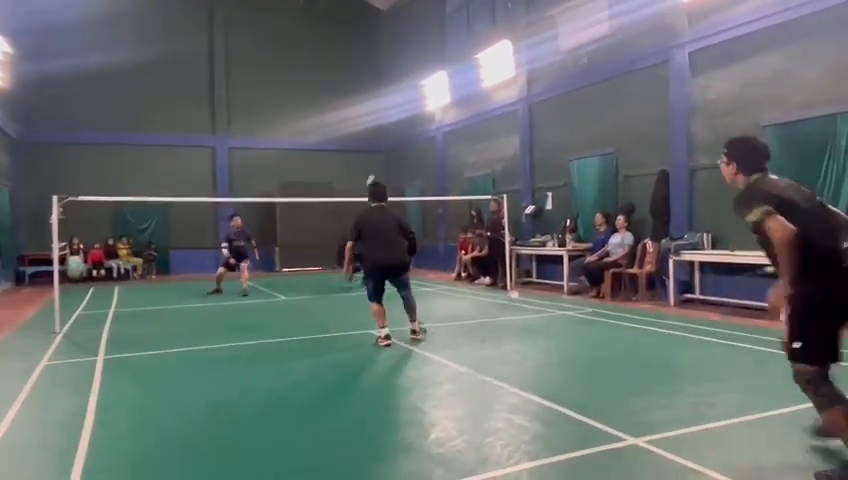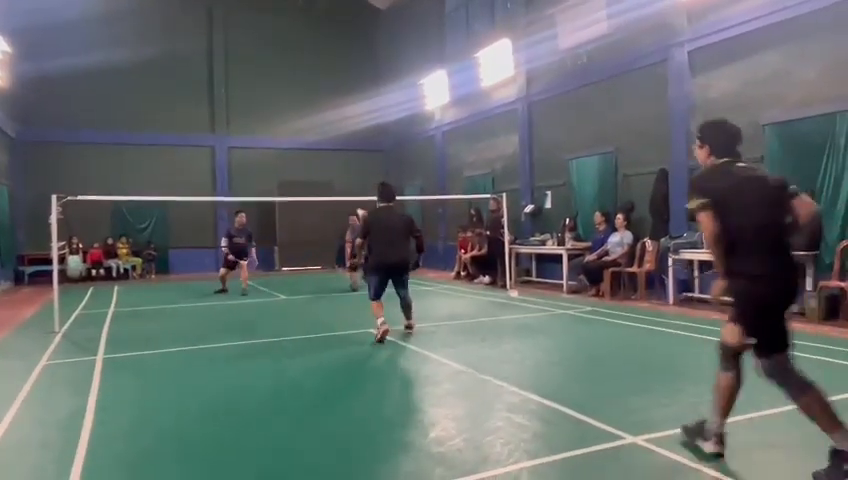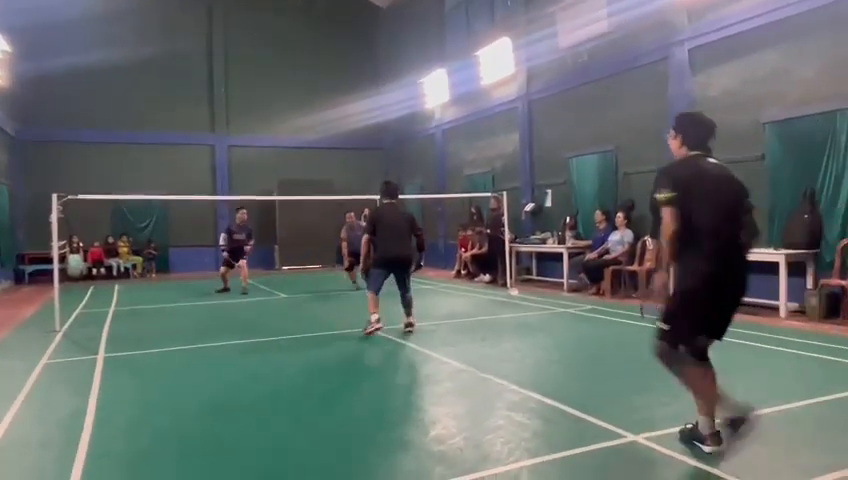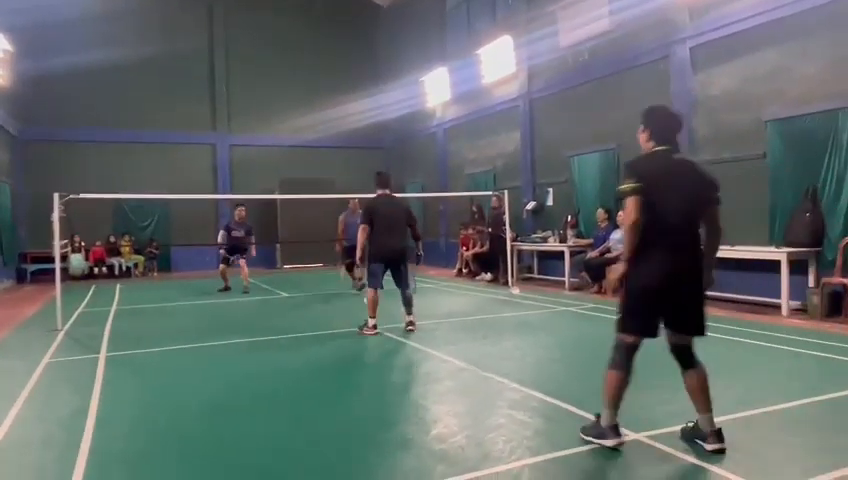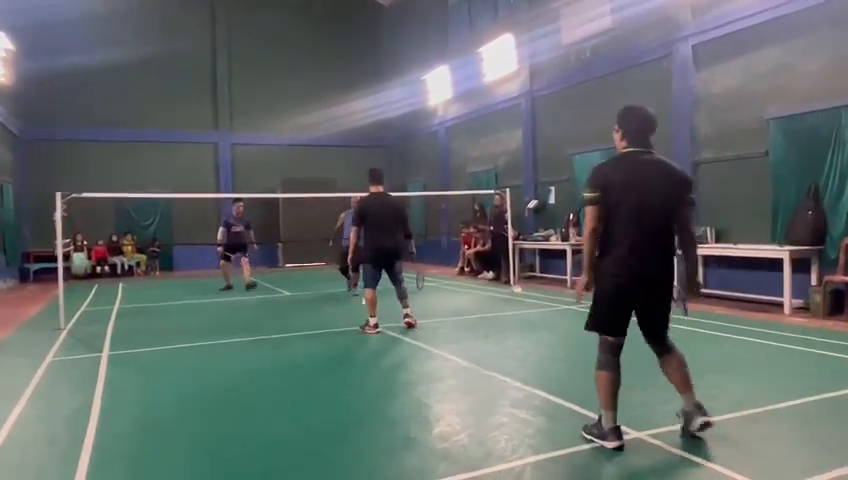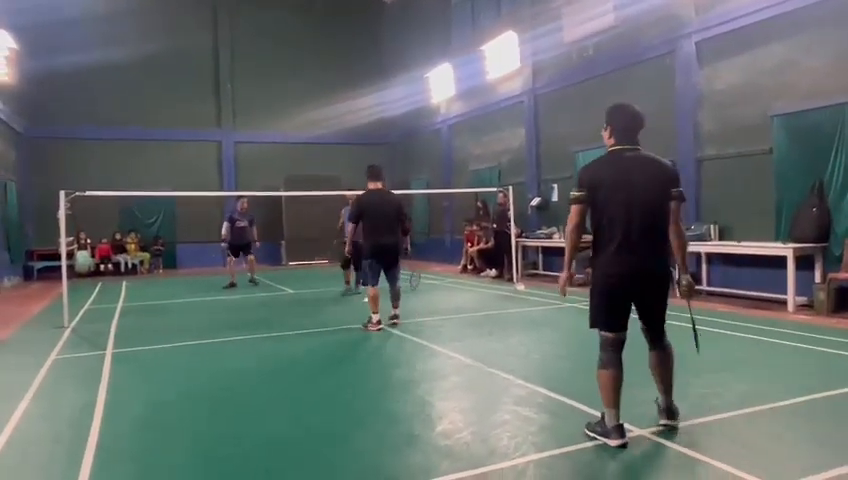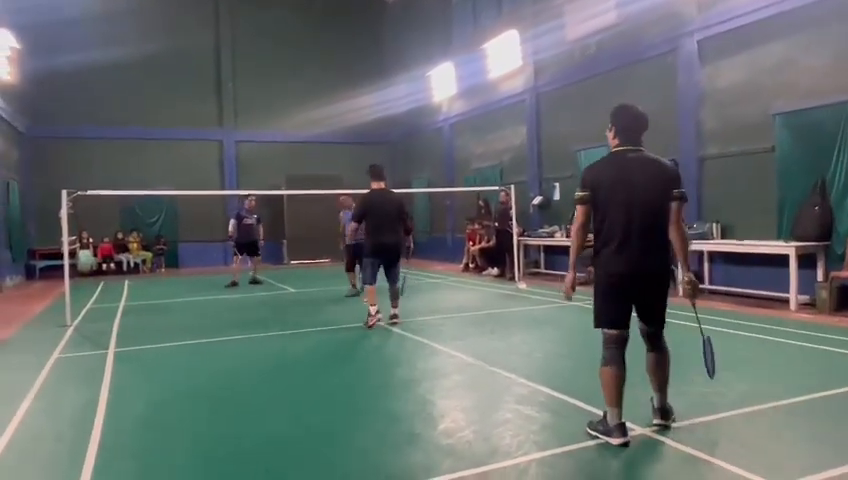
dt=0.2s
person 1, frame 1
left shoulder: (748, 197)
right shoulder: (785, 186)
left elbow: (785, 234)
left wrist: (787, 282)
left hip: (816, 287)
left knee: (808, 374)
right knee: (802, 355)
person 1, frame 2
left shoulder: (704, 182)
right shoulder: (763, 178)
left elbow: (710, 233)
right elbow: (808, 210)
left wrist: (723, 275)
right wrist: (775, 242)
left hip: (755, 282)
right hip: (782, 276)
left knee: (778, 369)
right knee: (730, 347)
right ankle: (713, 431)
person 1, frame 3
left shoulder: (673, 173)
right shoulder: (728, 177)
left elbow: (670, 229)
right elbow: (750, 231)
left wrist: (664, 270)
left hip: (697, 275)
right hip: (731, 276)
left knee: (668, 347)
right knee: (695, 349)
left ankle: (731, 410)
right ankle: (708, 430)
person 1, frame 4
left shoulder: (638, 166)
right shoulder: (699, 175)
left elbow: (632, 219)
right elbow: (713, 229)
left wrist: (624, 262)
right wrist: (706, 269)
left hip: (649, 273)
right hip: (687, 274)
left knee: (625, 347)
right knee: (683, 351)
left ankle: (607, 426)
right ankle: (708, 430)
person 1, frame 5
left shoulder: (604, 172)
right shoulder: (675, 175)
left elbow: (592, 228)
right elbow: (685, 230)
left wrist: (587, 272)
right wrist: (691, 272)
left hip: (615, 273)
right hip: (658, 274)
left knee: (609, 347)
right knee: (660, 341)
left ankle: (607, 428)
right ankle: (693, 409)
person 1, frame 6
left shoulder: (591, 172)
right shoulder: (664, 170)
left elbow: (574, 225)
right elbow: (674, 225)
left wrist: (567, 267)
right wrist: (683, 270)
left hip: (610, 271)
right hip: (654, 270)
left knee: (610, 345)
right knee: (657, 336)
left ankle: (611, 425)
right ankle: (666, 406)
person 1, frame 7
left shoulder: (594, 172)
right shoulder: (666, 171)
left elbow: (580, 226)
right elbow: (674, 225)
left wrist: (572, 269)
right wrist: (685, 269)
left hip: (612, 270)
right hip: (655, 270)
left knee: (613, 343)
right knee: (654, 337)
left ankle: (614, 424)
right ankle: (661, 406)
person 2, frame 1
left shoulder: (361, 219)
right shoulder: (395, 217)
left elbow: (350, 245)
right elbow: (411, 240)
left wrist: (347, 265)
right wrist: (408, 259)
left hip: (373, 266)
right hip: (397, 264)
left knee: (376, 301)
right knee: (407, 296)
left ankle: (384, 333)
right ankle: (415, 328)
person 2, frame 2
left shoulder: (371, 217)
right shoulder: (404, 217)
left elbow: (359, 243)
right elbow: (419, 239)
left wrist: (360, 257)
right wrist: (417, 258)
left hip: (378, 264)
right hip: (401, 263)
left knee: (375, 298)
right knee: (403, 294)
left ankle: (381, 322)
right ankle: (409, 323)
person 2, frame 3
left shoulder: (376, 213)
right shoulder: (407, 215)
left elbow: (367, 239)
right elbow: (420, 238)
left wrist: (363, 261)
right wrist: (420, 258)
left hip: (382, 258)
right hip: (404, 258)
left knee: (372, 290)
right knee: (405, 291)
left ankle: (375, 319)
right ankle: (409, 321)
person 2, frame 4
left shoulder: (371, 204)
right shoulder: (402, 204)
left elbow: (364, 229)
right elbow: (414, 228)
left wrist: (359, 252)
right wrist: (419, 249)
left hip: (378, 252)
right hip: (399, 251)
left knee: (373, 287)
right knee: (405, 288)
left ankle: (371, 324)
right ankle: (410, 320)
person 2, frame 5
left shoulder: (363, 203)
right shoulder: (396, 202)
left elbow: (356, 230)
right elbow: (406, 227)
left wrist: (351, 252)
right wrist: (411, 246)
left hip: (372, 251)
right hip: (393, 250)
left knee: (370, 287)
right knee: (399, 283)
left ankle: (373, 322)
right ankle: (408, 314)
person 2, frame 6
left shoulder: (362, 199)
right shoulder: (394, 198)
left elbow: (352, 225)
right elbow: (404, 224)
left wrist: (348, 244)
right wrist: (407, 243)
left hip: (372, 247)
right hip: (393, 247)
left knee: (371, 284)
right knee: (394, 282)
left ankle: (375, 319)
right ankle: (395, 314)
person 2, frame 7
left shoulder: (366, 199)
right shoulder: (397, 198)
left elbow: (355, 224)
right elbow: (406, 223)
left wrist: (350, 236)
right wrist: (409, 241)
left hip: (373, 247)
right hip: (394, 246)
left knee: (369, 282)
right knee: (393, 281)
left ankle: (374, 311)
right ankle: (394, 313)
